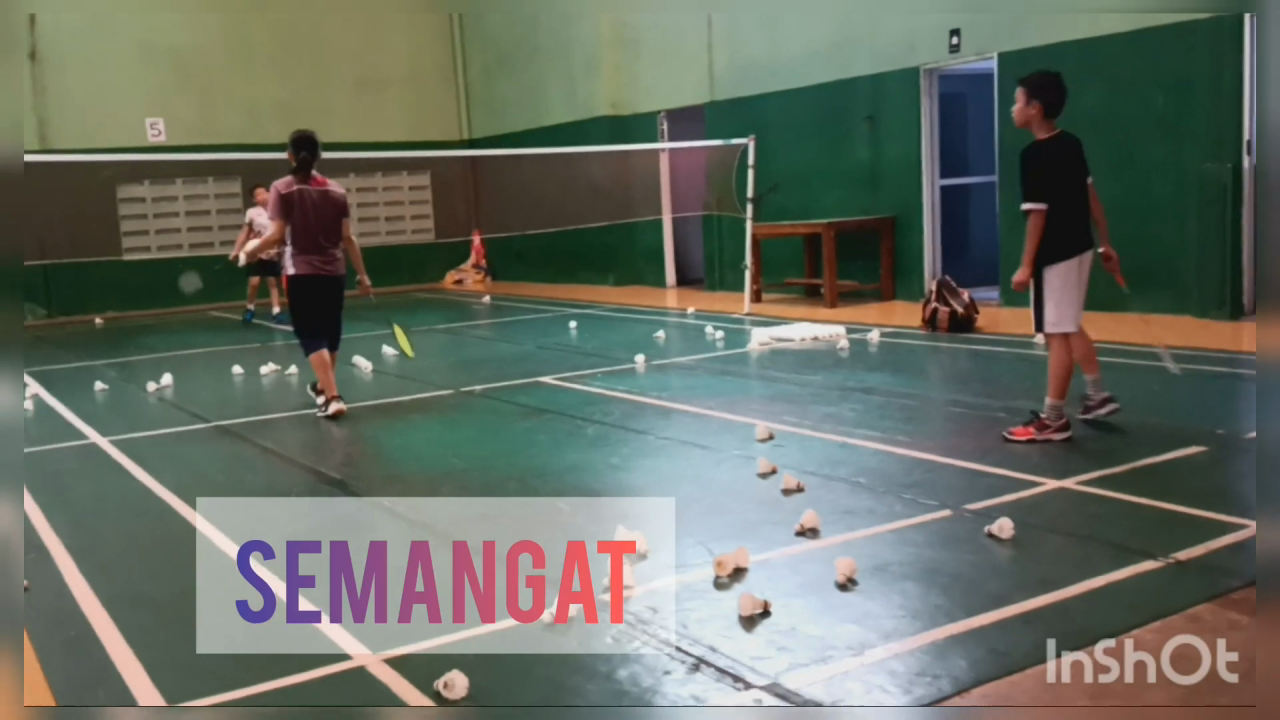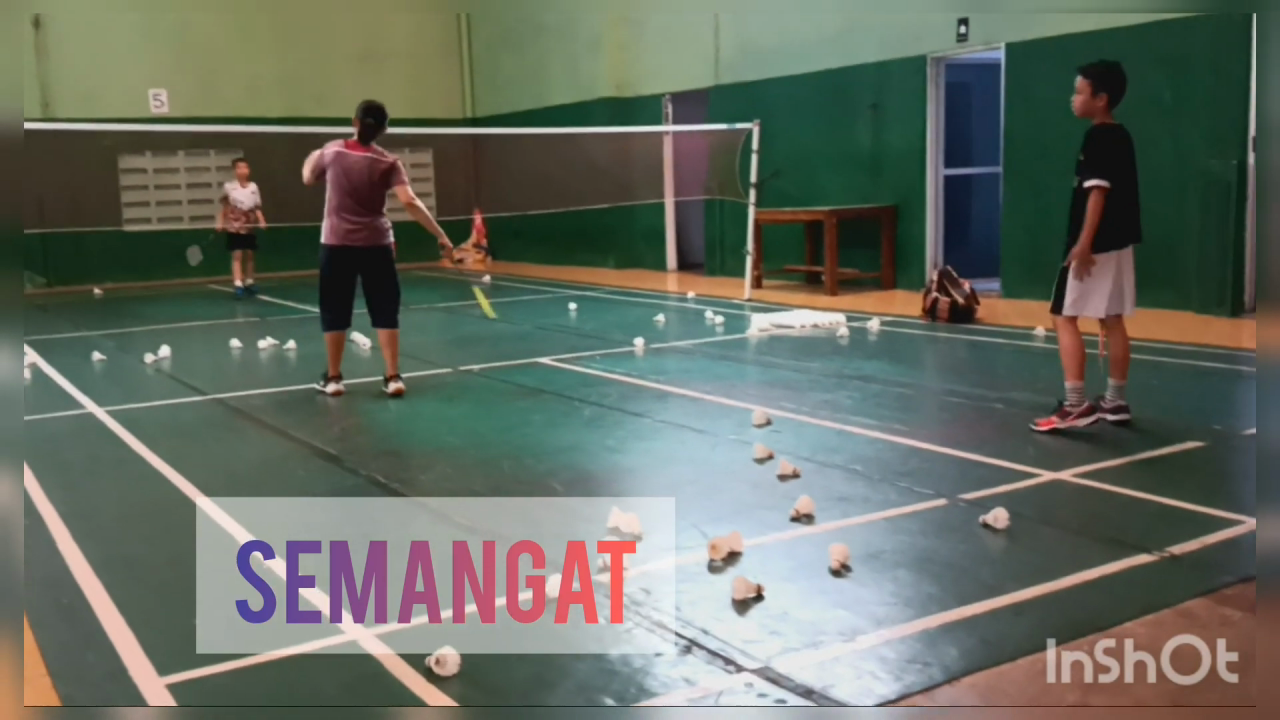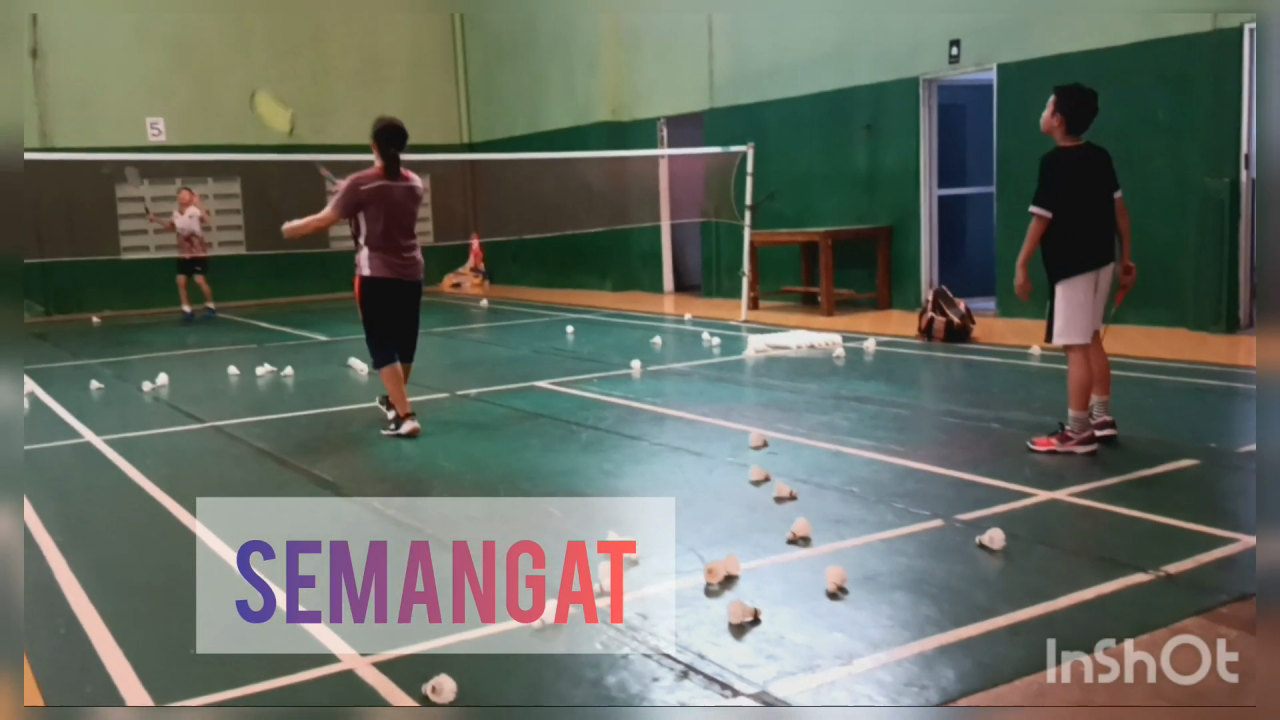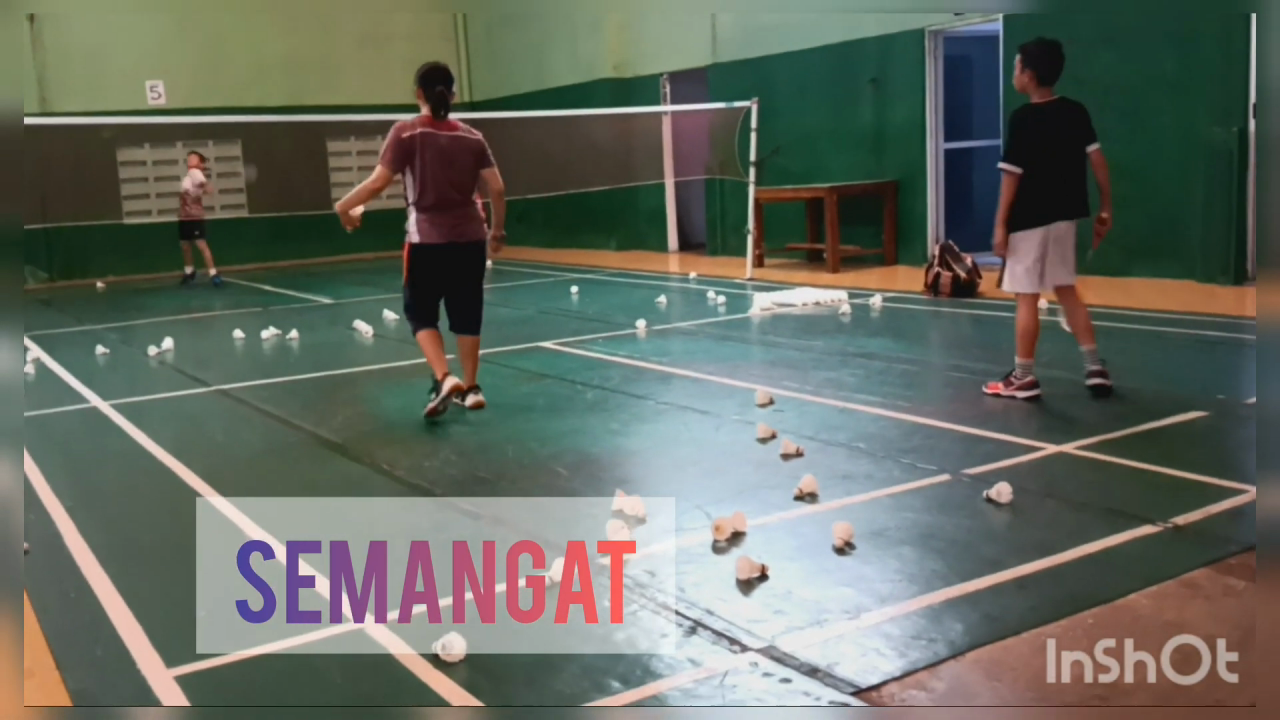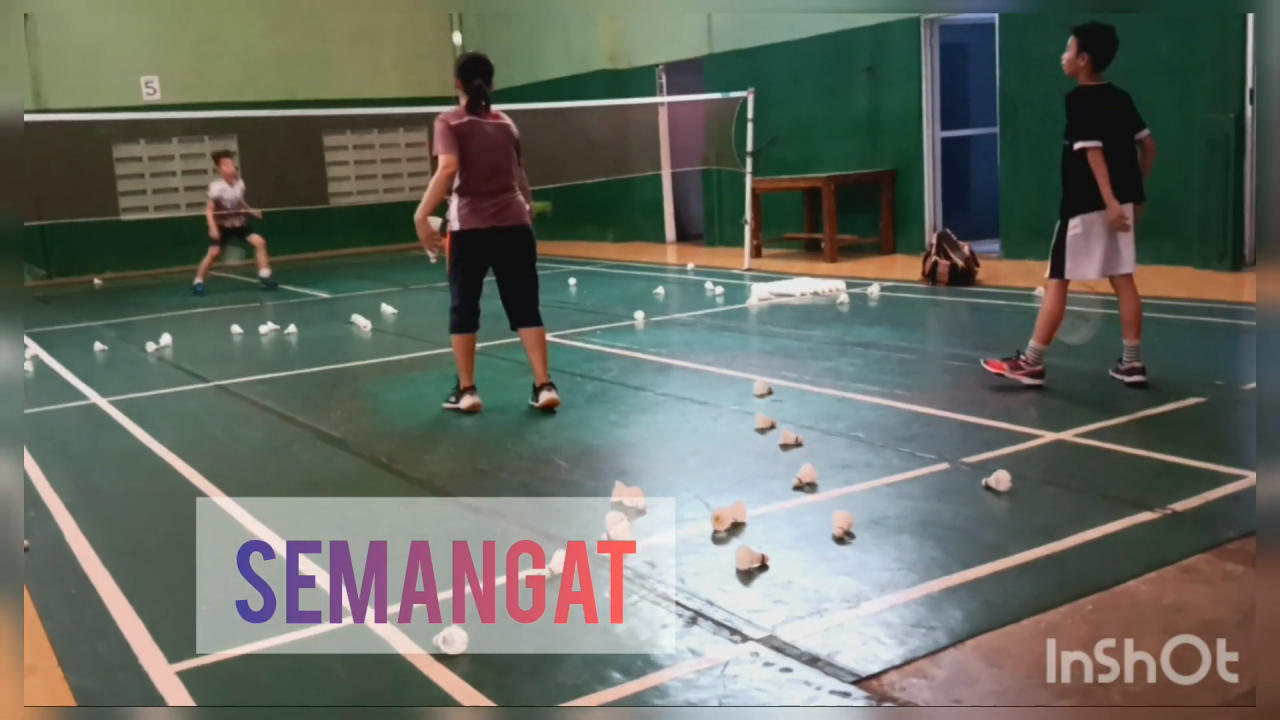
dt=1s
person 1, frame 1
left shoulder: (1033, 155)
right shoulder: (1071, 144)
left elbow: (1037, 214)
right elbow: (1091, 196)
left wrist: (1026, 264)
right wrist: (1105, 243)
left hip: (1056, 253)
right hip: (1079, 247)
left knee: (1057, 334)
right knee: (1070, 327)
left ankle: (1053, 419)
right ankle: (1098, 395)
person 1, frame 2
left shoulder: (1097, 137)
right shoulder: (1121, 137)
left elbow: (1097, 191)
left wrist: (1084, 242)
left hip: (1096, 245)
right hip: (1119, 243)
left knee: (1065, 320)
right knee: (1113, 322)
left ankle: (1076, 404)
right ankle: (1116, 401)
person 1, frame 3
left shoulder: (1054, 162)
right shoulder: (1100, 157)
left elbow: (1041, 219)
right elbow: (1120, 209)
left wrist: (1021, 265)
right wrist: (1126, 257)
left hip: (1071, 265)
right hip: (1101, 260)
left knee: (1075, 346)
right knee: (1091, 339)
left ankle: (1078, 432)
right ankle: (1102, 417)
person 1, frame 4
left shoulder: (1022, 118)
right shoulder: (1076, 112)
left elbow: (1011, 176)
right elbow: (1098, 162)
left wrist: (1000, 225)
right wrist: (1105, 209)
left hip: (1029, 220)
right hip: (1065, 216)
left knee: (1026, 297)
right knee: (1066, 291)
left ankle: (1023, 377)
right ankle: (1095, 367)
person 1, frame 5
left shoulder: (1079, 99)
right shoulder: (1121, 98)
left elbow: (1093, 152)
right elbow: (1149, 147)
left wrist: (1110, 201)
right wrist: (1133, 191)
left hip: (1086, 206)
right hip: (1123, 201)
left knee: (1057, 282)
right knee: (1124, 280)
left ankle: (1032, 362)
right ankle: (1132, 362)
person 2, frame 1
left shoulder: (282, 189)
right shoulder: (336, 190)
left elbow: (277, 235)
right elbow: (348, 238)
left wrist: (253, 250)
right wrist: (362, 274)
left hip: (301, 273)
right hip: (333, 272)
left knee: (312, 336)
right knee: (330, 334)
left ankle: (333, 398)
right ankle: (323, 388)
person 2, frame 2
left shoulder: (331, 151)
right shoulder: (388, 162)
left elbow: (309, 179)
right elbow: (409, 201)
left wrist: (311, 158)
right wrist: (440, 235)
left hip: (336, 243)
right hip: (376, 244)
left knee: (335, 313)
right knee: (384, 311)
left ankle: (332, 378)
right ankle: (393, 377)
person 2, frame 3
left shoulder: (360, 184)
right shoulder: (415, 184)
left elbow: (325, 220)
left wrist: (292, 227)
left hip: (376, 275)
right hip: (411, 274)
left knee: (383, 346)
right knee: (404, 343)
left ankle: (405, 416)
right ankle: (395, 400)
person 2, frame 4
left shoulder: (405, 133)
right shoulder: (472, 137)
left elbow: (378, 181)
right elbow: (496, 189)
left wrist: (344, 206)
right wrist: (497, 228)
left hip: (427, 239)
right hip: (470, 237)
left knee: (421, 313)
right knee: (467, 314)
left ankle: (444, 379)
right ankle: (471, 388)
person 2, frame 5
left shoulder: (450, 122)
right shoulder: (506, 124)
left elbow: (447, 169)
left wrist: (422, 215)
right wrist: (527, 206)
left hip: (470, 228)
right hip: (515, 226)
left knee: (464, 310)
right knee: (525, 307)
left ankle: (466, 389)
right ankle: (544, 386)
